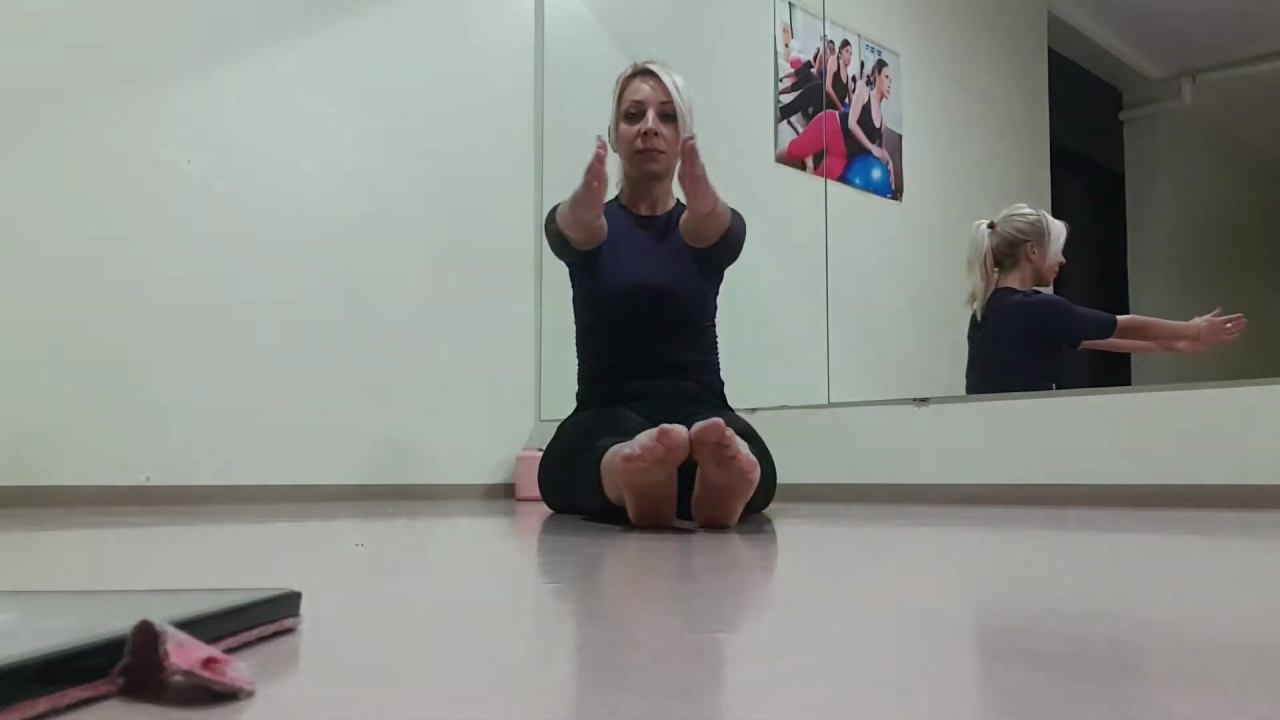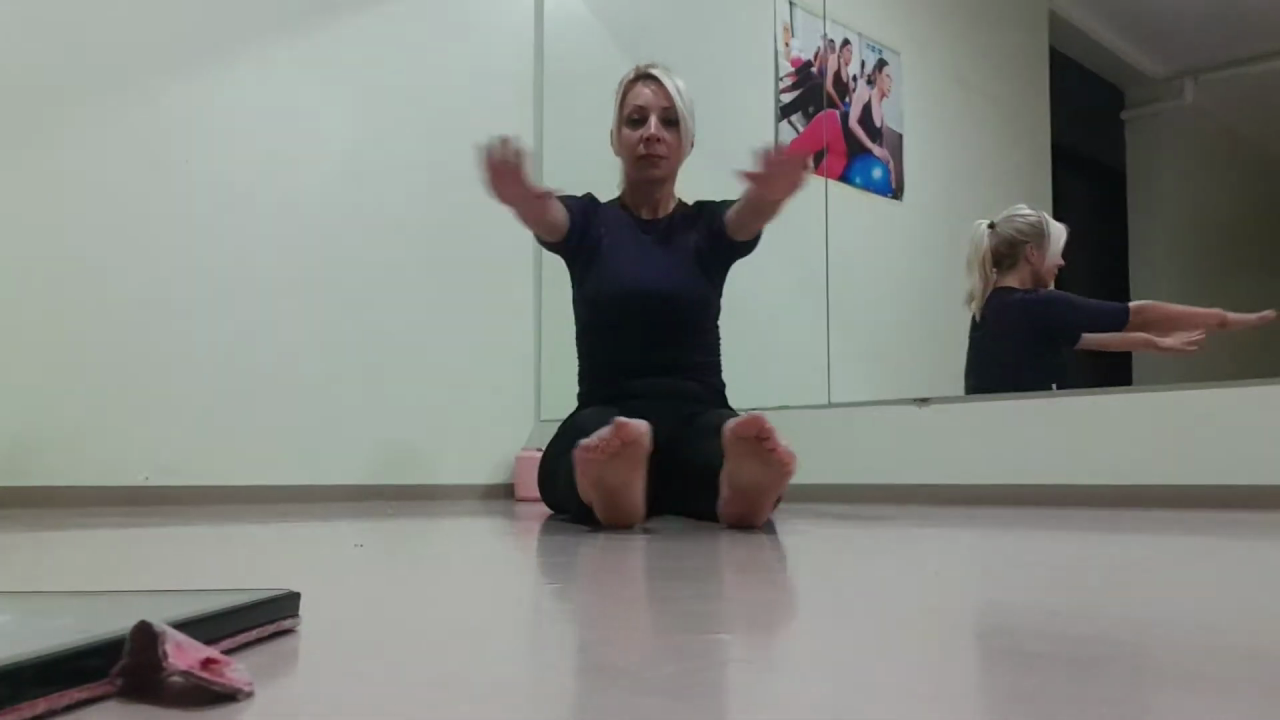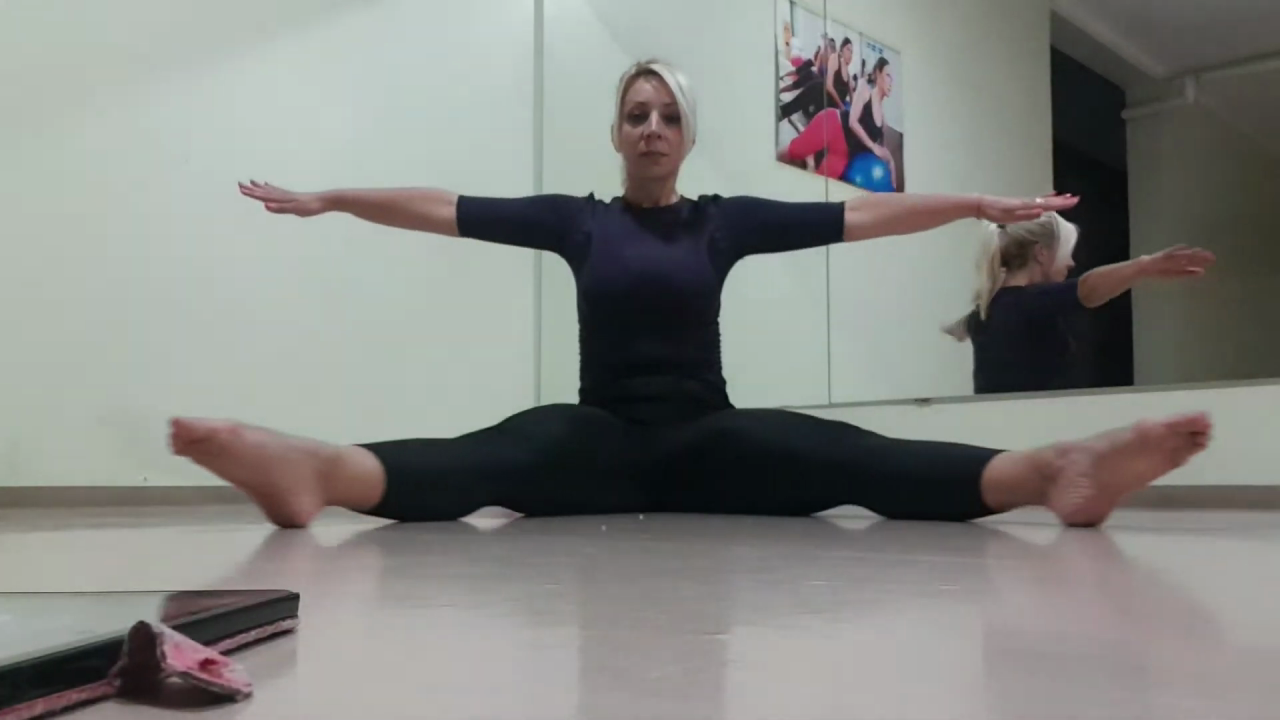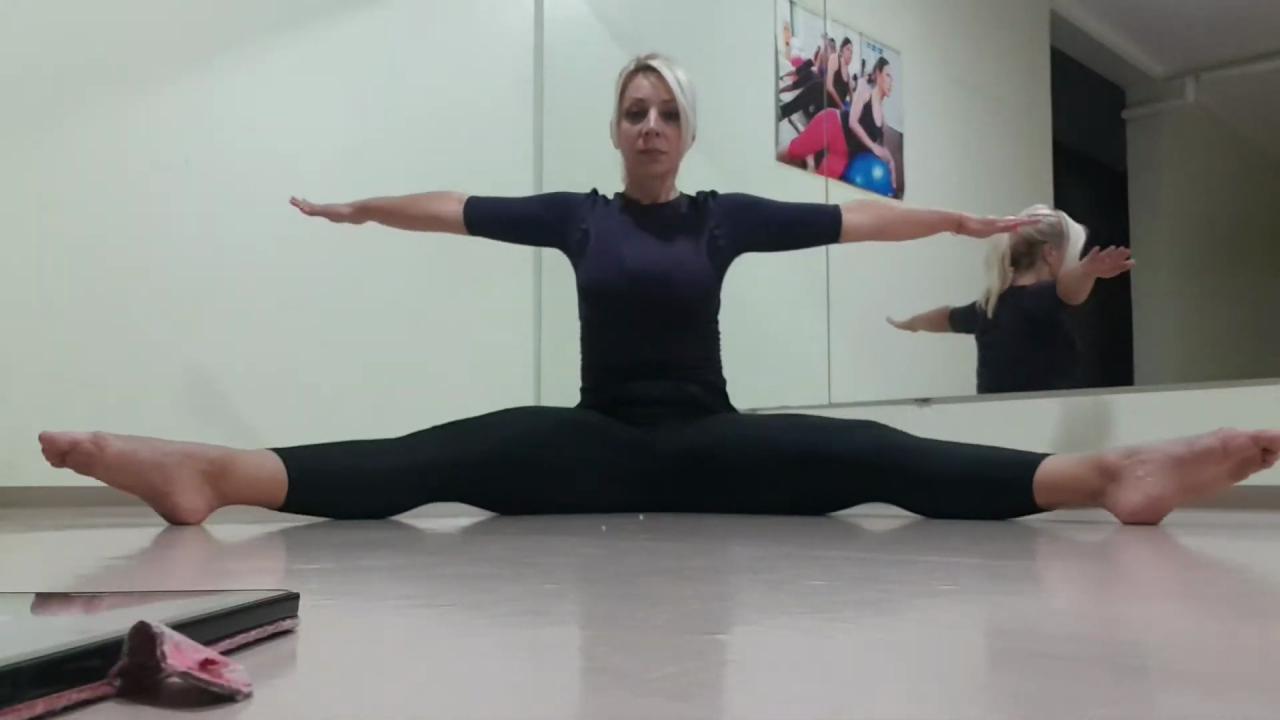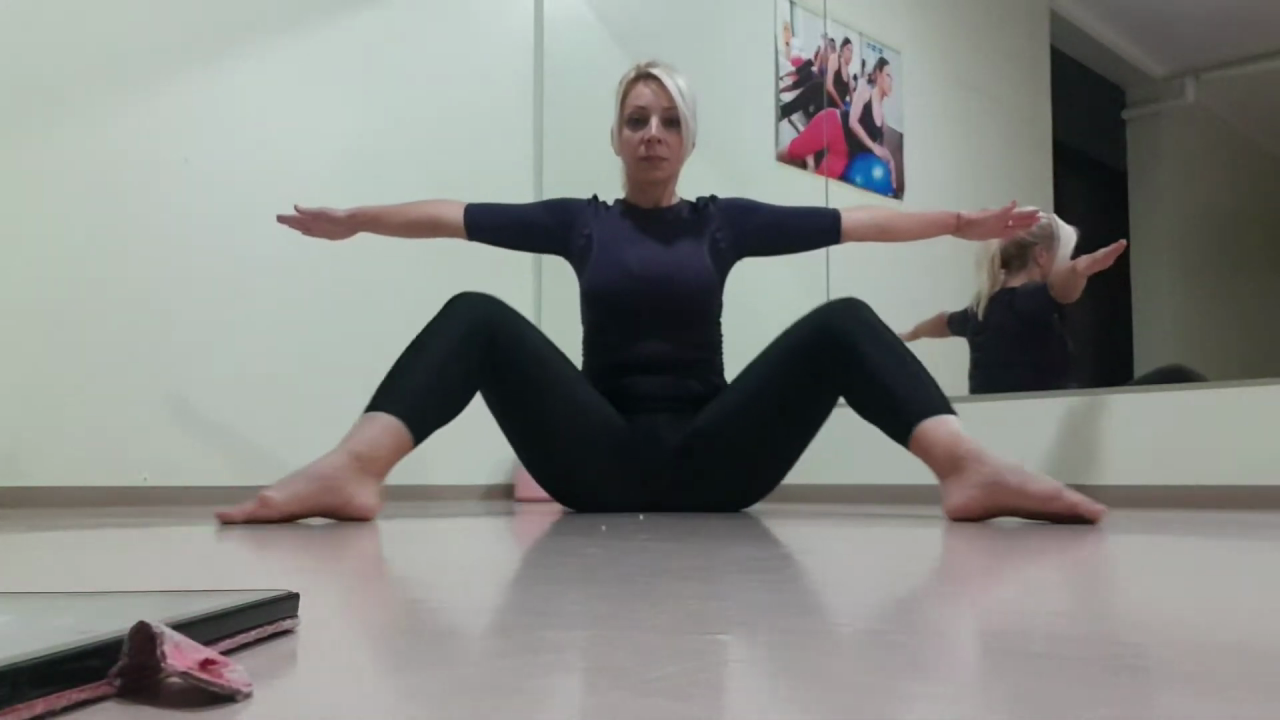
dt=0.5s
person 1, frame 1
left shoulder: (718, 225)
right shoulder: (584, 222)
left elbow: (710, 228)
right elbow: (576, 228)
left wrist: (703, 202)
right wrist: (584, 207)
left hip: (699, 413)
right hip: (606, 420)
left knee: (744, 460)
left ankle: (721, 473)
right ankle: (631, 477)
person 1, frame 2
left shoulder: (711, 223)
right shoulder: (588, 221)
left elbow: (748, 217)
right elbow: (543, 217)
left wrist: (770, 195)
right wrist: (519, 195)
left hip: (698, 419)
right hip: (603, 421)
left knee: (745, 449)
right knee: (599, 441)
left ankle: (743, 478)
right ankle: (608, 478)
person 1, frame 3
left shoulder: (723, 220)
right shoulder: (579, 220)
left elbow: (860, 215)
right elbow: (450, 209)
left wrist: (979, 202)
right wrist: (331, 199)
left hip: (707, 442)
right hip: (612, 443)
left knee: (846, 453)
right knee: (499, 452)
left ankle: (1055, 472)
right ankle: (315, 470)
person 1, frame 4
left shoulder: (724, 216)
right shoulder: (576, 214)
left elbow: (850, 218)
right elbow: (458, 209)
left wrist: (961, 219)
right wrist: (360, 208)
left hip: (706, 447)
right hip: (601, 447)
left knee: (872, 455)
right knee: (446, 453)
left ankle: (1111, 474)
right ankle: (206, 475)
person 1, frame 5
left shoulder: (724, 221)
right shoulder: (580, 221)
left elbow: (856, 222)
right elbow: (454, 217)
left wrist: (962, 222)
right wrist: (351, 218)
left hip: (711, 462)
right hip: (601, 461)
left knee: (845, 319)
right knee: (474, 312)
left ankle: (967, 470)
right ankle: (351, 470)
person 2, frame 1
left shoulder: (993, 308)
right shoulder: (1037, 310)
left elbow: (1089, 335)
right elbow: (1124, 328)
left wrist: (1164, 344)
right wrist: (1195, 332)
person 2, frame 2
left shoulder: (994, 307)
right shoulder: (1040, 307)
left elbow: (1076, 337)
right elbow: (1138, 315)
left wrist: (1154, 342)
right wrist: (1226, 319)
person 2, frame 3
left shoulder: (989, 308)
right shoulder: (1034, 302)
left elbow: (966, 326)
right elbow: (1089, 288)
left wrist: (958, 328)
right wrist: (1147, 267)
person 2, frame 4
left shoulder: (990, 306)
right shoulder: (1036, 300)
left elbow: (946, 316)
right elbow: (1068, 288)
left wrist: (911, 323)
right wrist: (1086, 272)
person 2, frame 5
left shoulder: (983, 308)
right shoulder: (1026, 301)
left elbow: (944, 322)
right elbow: (1060, 286)
left wrist: (912, 334)
right wrist: (1081, 268)
